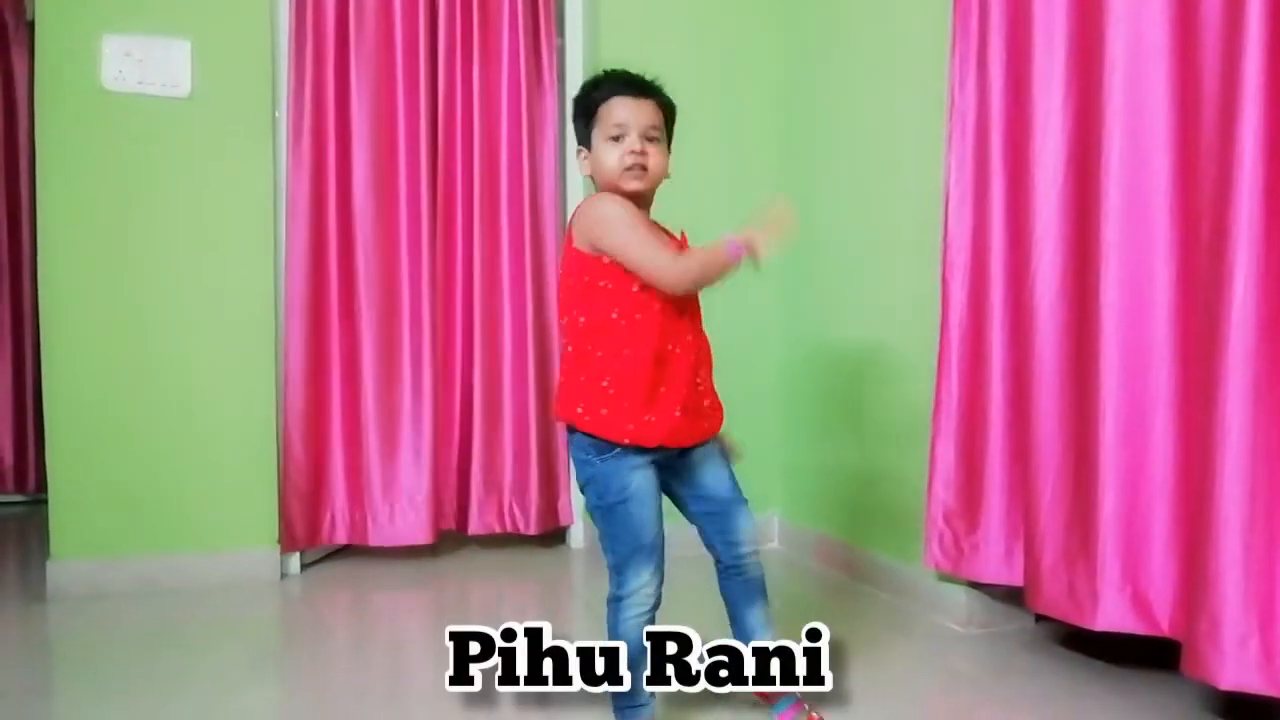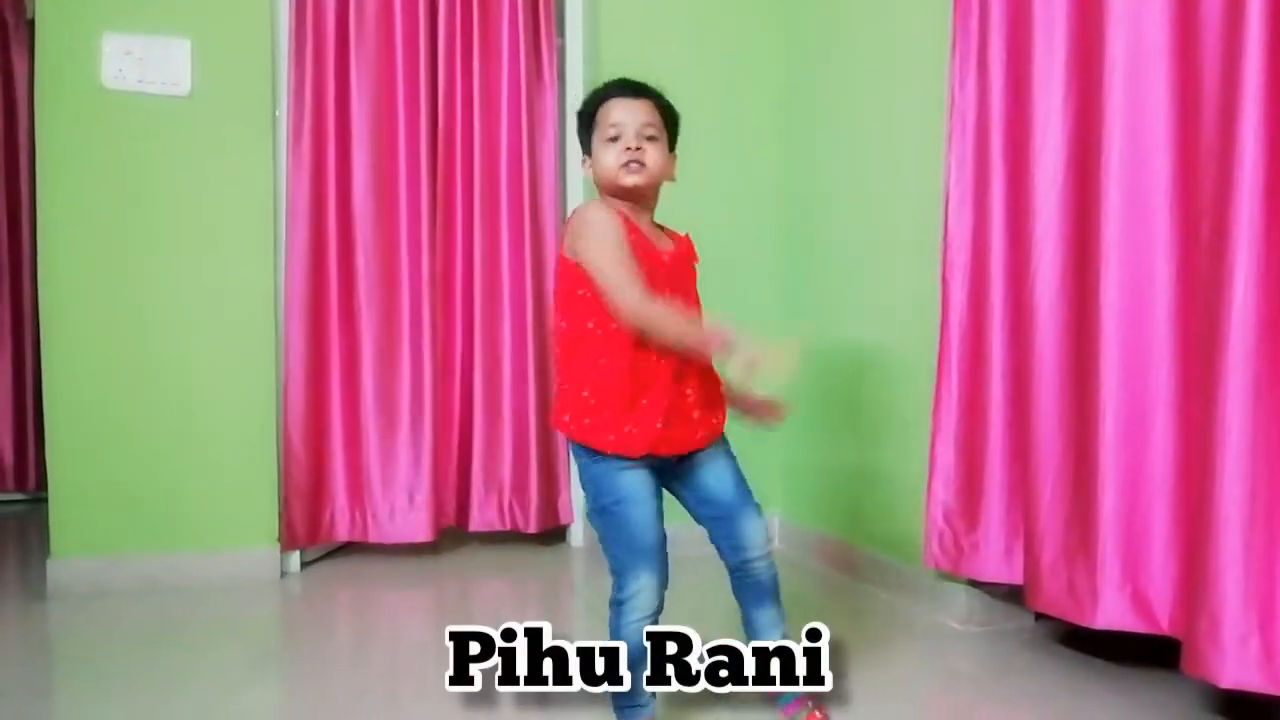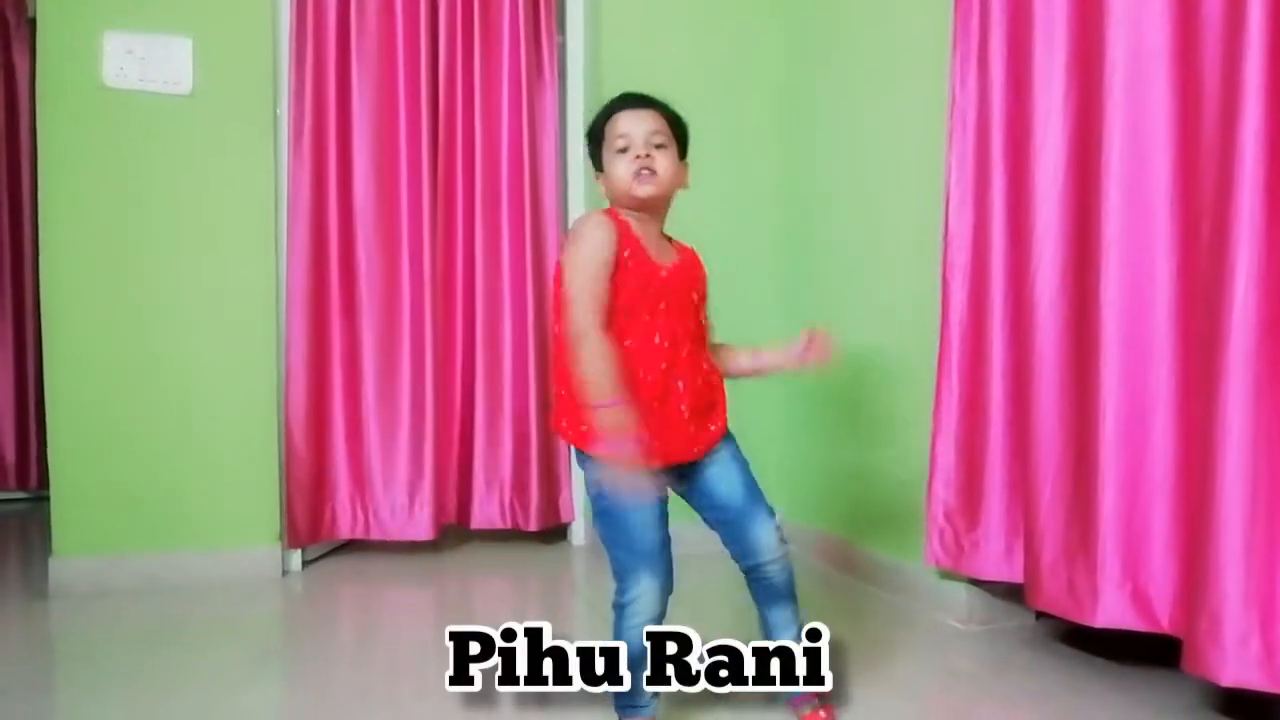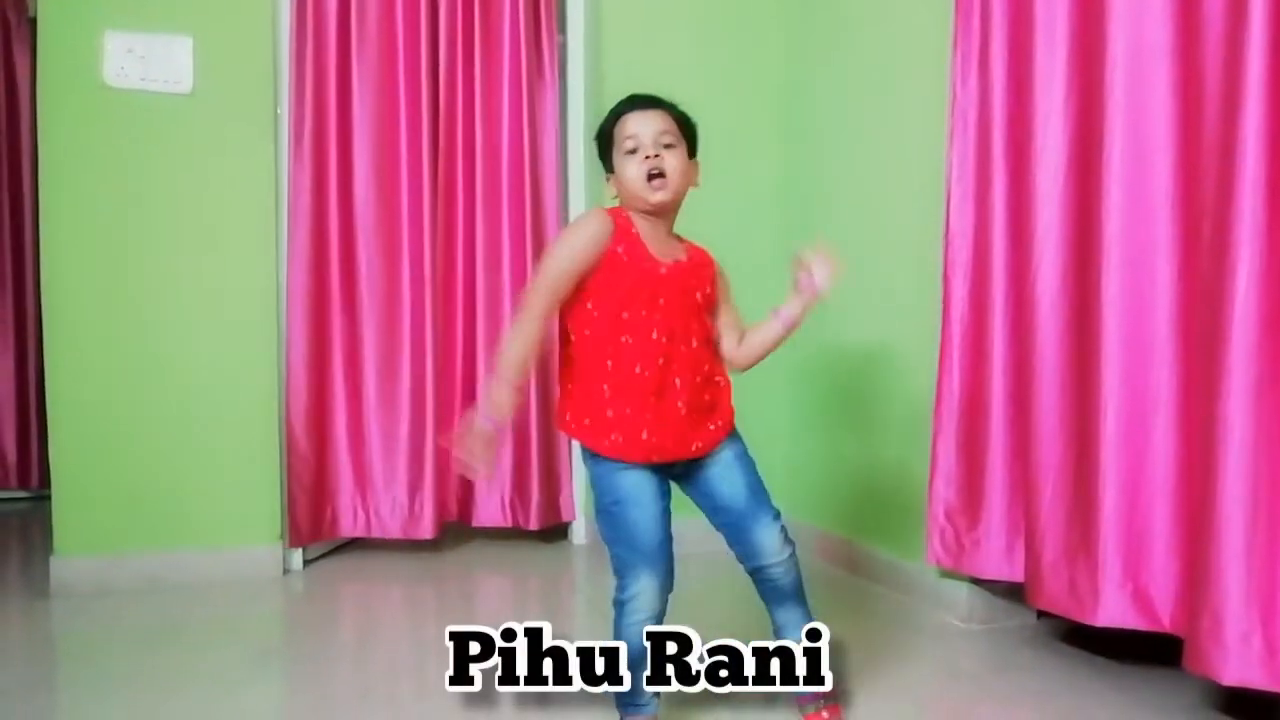
dt=0.1s
person 1, frame 1
left shoulder: (665, 239)
right shoulder: (600, 215)
right elbow: (680, 275)
left wrist: (707, 424)
right wrist: (747, 244)
left hip: (681, 431)
right hip: (612, 436)
left knee: (739, 541)
right knee: (638, 583)
person 1, frame 2
left shoulder: (677, 246)
right shoulder: (595, 221)
right elbow: (638, 311)
left wrist: (734, 395)
right wrist: (731, 341)
left hip: (692, 429)
right hip: (612, 439)
left knee: (750, 540)
right knee: (640, 586)
person 1, frame 3
left shoulder: (686, 260)
right shoulder: (595, 234)
right elbow: (585, 331)
left wrist: (783, 357)
right wrist: (615, 426)
left hip: (699, 435)
right hip: (616, 441)
left knee: (763, 544)
right knee: (643, 590)
person 1, frame 4
left shoulder: (702, 264)
right shoulder: (599, 232)
left elbow: (736, 351)
right elbow: (534, 312)
left wrist: (805, 293)
right wrist: (498, 402)
left hip: (705, 435)
right hip: (617, 446)
left knee: (768, 548)
right knee: (642, 587)
